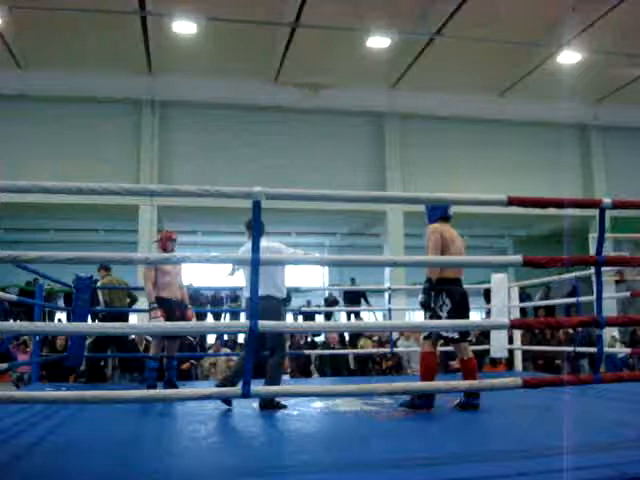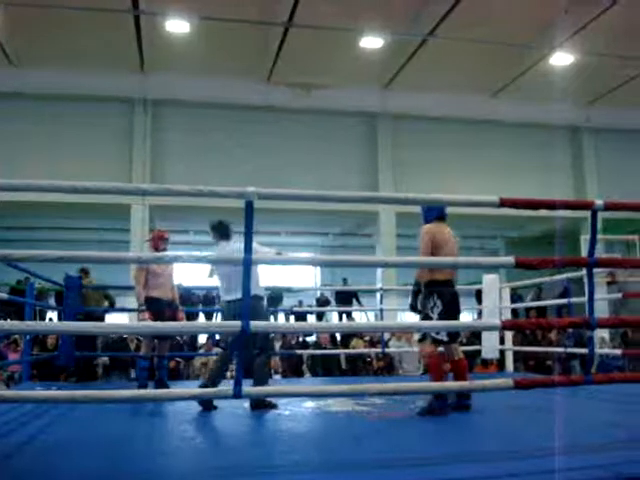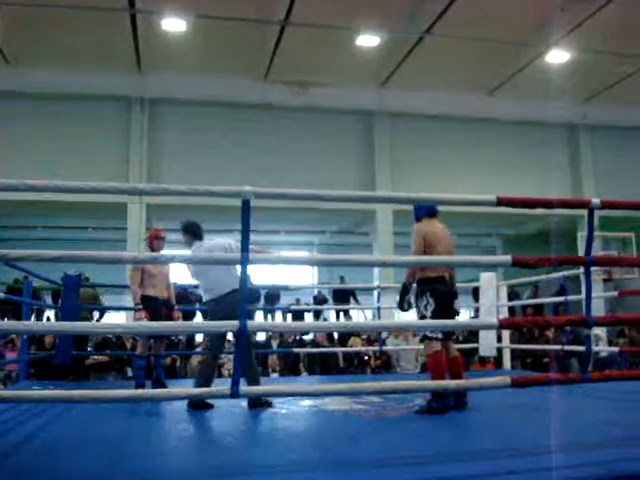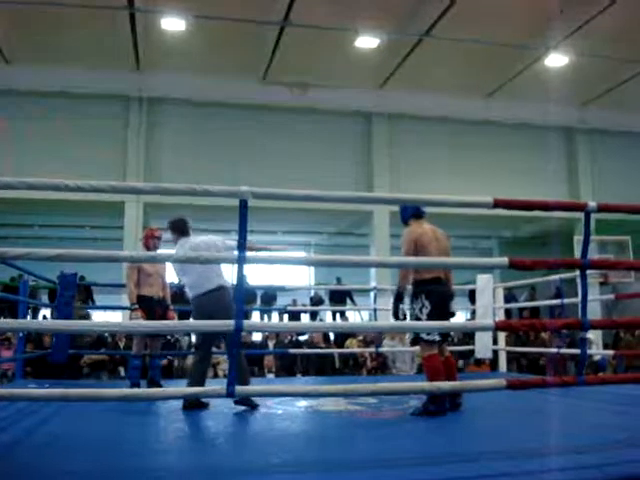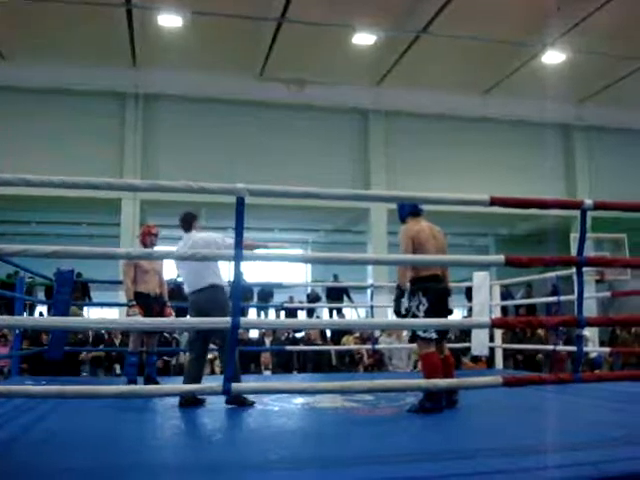
dt=0.3s
person 1, frame 1
left shoulder: (434, 229)
right shoulder: (457, 236)
left wrist: (427, 288)
left hip: (444, 289)
right hip: (458, 289)
left knee: (430, 341)
right knee: (461, 343)
left ankle: (425, 396)
right ankle: (472, 397)
person 1, frame 2
left shoulder: (428, 230)
right shoulder: (451, 235)
left wrist: (416, 291)
left hip: (434, 291)
right hip: (450, 290)
left knee: (428, 343)
right knee: (451, 344)
left ankle: (440, 399)
right ankle: (463, 397)
person 1, frame 3
left shoulder: (421, 228)
right shoulder: (447, 232)
left wrist: (404, 290)
right wrist: (453, 294)
left hip: (429, 289)
right hip: (445, 288)
left knee: (432, 342)
right knee: (447, 342)
left ankle: (441, 398)
right ankle: (459, 395)
person 1, frame 4
left shoulder: (411, 232)
right shoulder: (440, 233)
left elbow: (406, 268)
right elbow: (448, 269)
left wrist: (398, 298)
right wrist: (449, 296)
left hip: (425, 291)
right hip: (442, 289)
left knee: (428, 346)
right knee: (440, 345)
left ankle: (437, 401)
right ankle: (453, 396)
person 1, frame 5
left shoulder: (408, 230)
right shoulder: (438, 231)
left elbow: (405, 265)
right elbow: (445, 266)
left wrist: (399, 295)
right wrist: (447, 293)
left hip: (423, 288)
right hip: (439, 287)
left knee: (425, 343)
right knee: (439, 343)
left ankle: (433, 399)
right ankle: (449, 394)
person 2, frame 1
left shoulder: (243, 251)
right shoulder: (276, 248)
left elbow: (235, 267)
right elbow: (302, 256)
left wrist: (232, 271)
right hip: (272, 303)
left knee: (253, 349)
right knee: (276, 351)
left ankle: (227, 384)
right ankle: (268, 398)
person 2, frame 2
left shoulder: (216, 255)
right shoulder: (248, 248)
right elbow: (275, 254)
left hip: (230, 306)
right hip: (252, 303)
left knee: (228, 351)
right knee: (262, 350)
left ankle: (206, 389)
right ankle: (258, 398)
person 2, frame 3
right shoulder: (222, 244)
right elbow: (252, 252)
left hip: (213, 305)
right hip: (235, 299)
left knee: (212, 351)
right knee: (245, 347)
left ankle: (197, 397)
right ankle: (255, 396)
person 2, frame 4
left shoulder: (177, 257)
right shoulder: (207, 242)
right wrist: (267, 248)
left hip: (198, 303)
right hip: (219, 296)
left knee: (202, 349)
right knee: (234, 345)
left ankle: (192, 397)
person 2, frame 5
left shoulder: (180, 248)
right shoulder: (208, 238)
right elbow: (242, 245)
left hip: (194, 298)
right hip: (214, 294)
left knee: (197, 347)
right knee: (226, 343)
left ankle: (187, 395)
right ankle: (232, 394)
person 3, frame 1
left shoulder: (177, 263)
right elbow: (148, 285)
left wrist: (187, 306)
right wrist: (153, 306)
left hip: (178, 304)
right hip: (162, 303)
left knee: (173, 346)
right knee: (157, 344)
left ankle: (170, 383)
right ankle: (151, 385)
person 3, frame 2
left shoulder: (169, 262)
right elbow: (139, 286)
left wrist: (178, 307)
right wrist: (142, 308)
left hip: (168, 305)
right hip: (153, 303)
left knee: (164, 345)
right knee: (147, 344)
left ankle: (161, 382)
right ankle: (142, 385)
person 3, frame 3
left shoulder: (165, 262)
right elbow: (134, 285)
left wrist: (174, 307)
right wrist: (138, 307)
left hip: (164, 304)
right hip: (148, 303)
left knee: (160, 345)
right knee: (143, 344)
left ankle: (159, 382)
right ankle: (139, 385)
person 3, frame 4
left shoulder: (161, 262)
right elbow: (131, 285)
left wrist: (169, 307)
right wrist: (134, 307)
left hip: (160, 304)
right hip: (144, 302)
left knee: (156, 345)
right knee: (139, 344)
left ankle: (154, 382)
right ankle: (134, 384)
person 3, frame 5
left shoulder: (159, 259)
right elbow: (127, 281)
left wrist: (166, 304)
right wrist: (131, 304)
left hip: (156, 301)
right hip: (141, 299)
left knee: (152, 342)
right knee: (135, 341)
left ankle: (150, 378)
right ankle: (131, 381)
